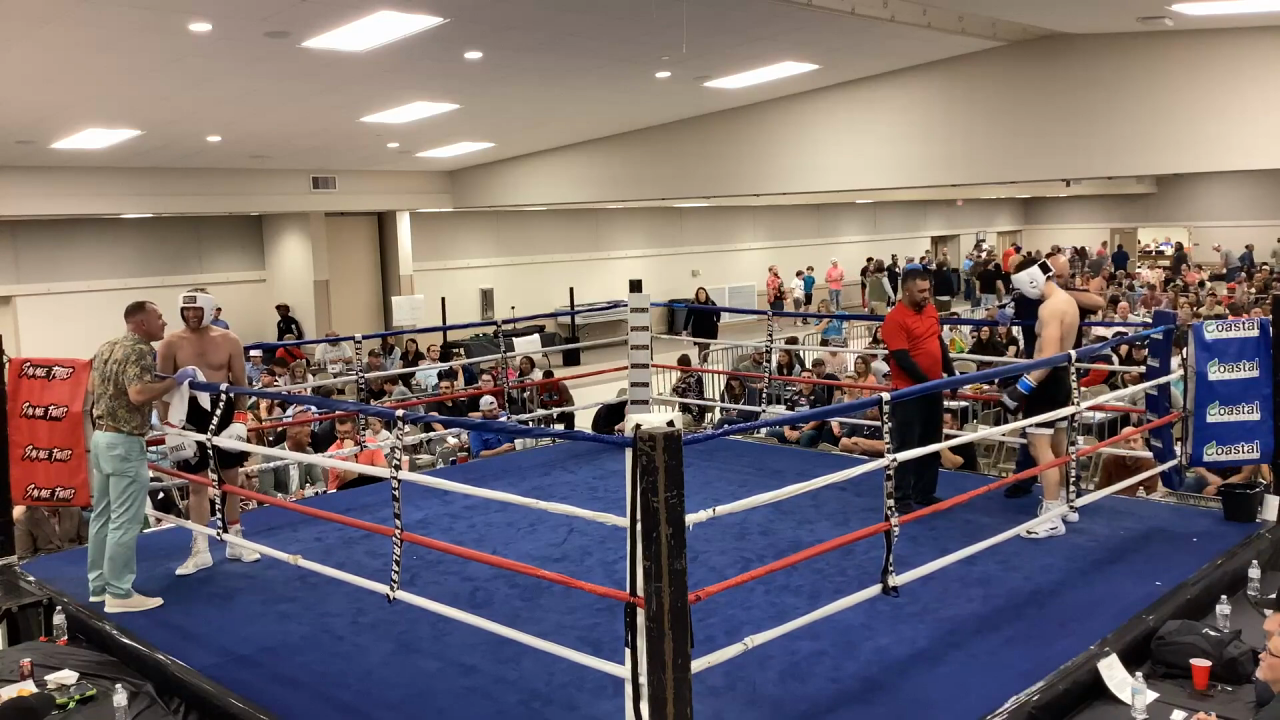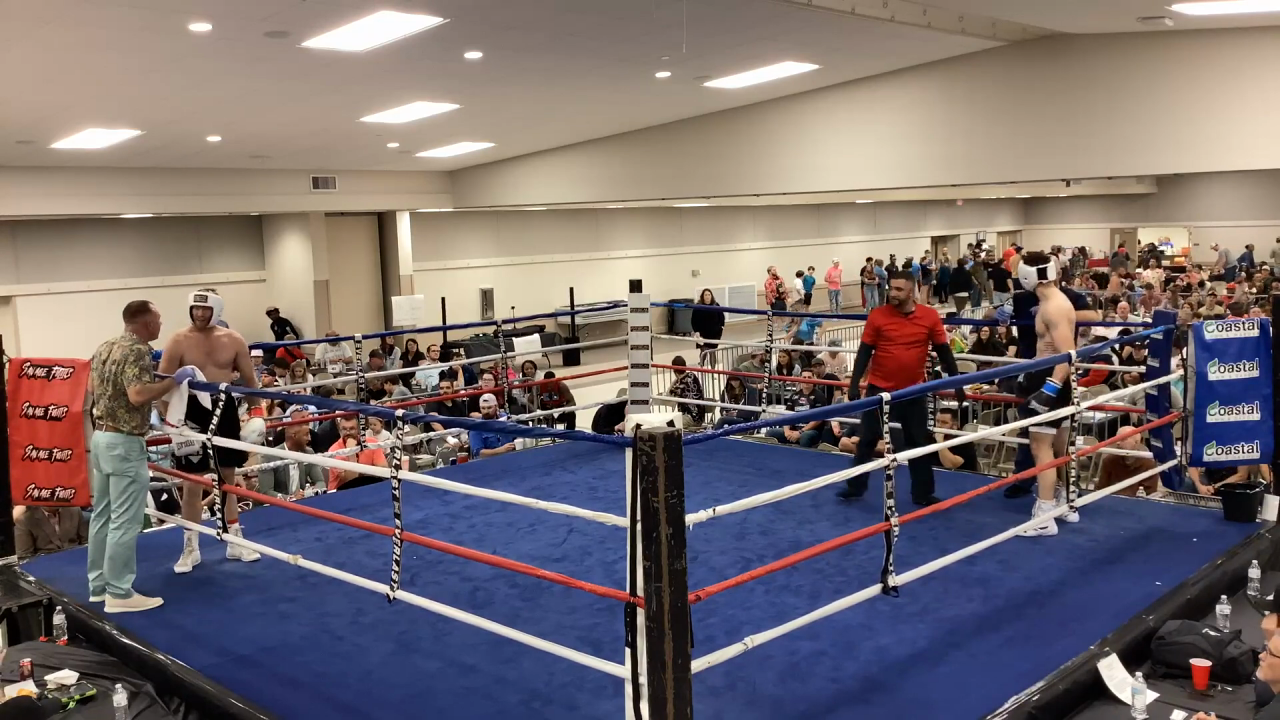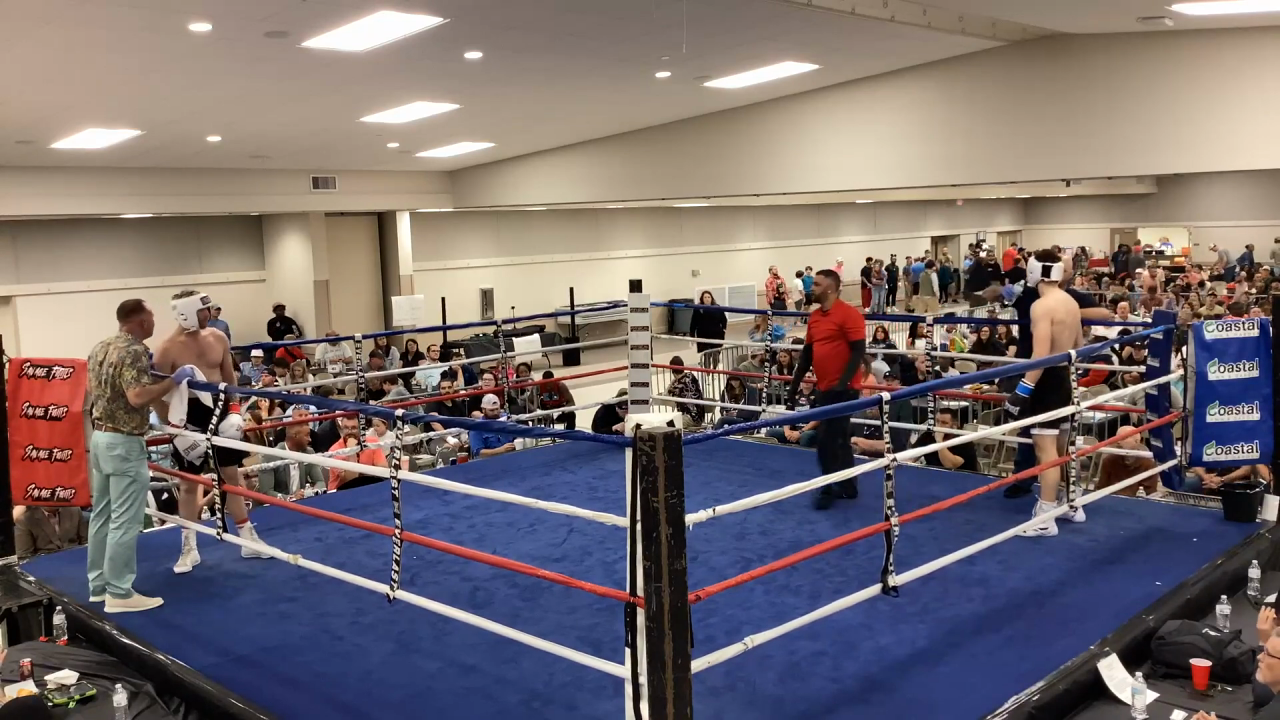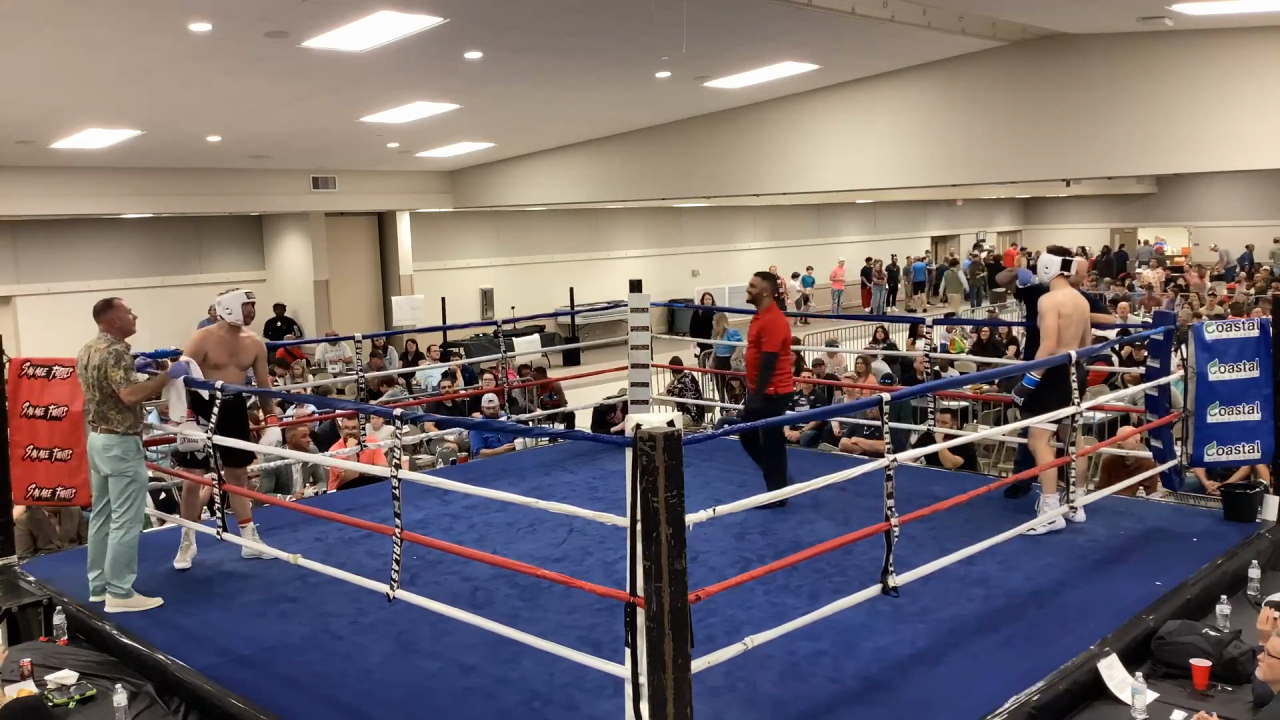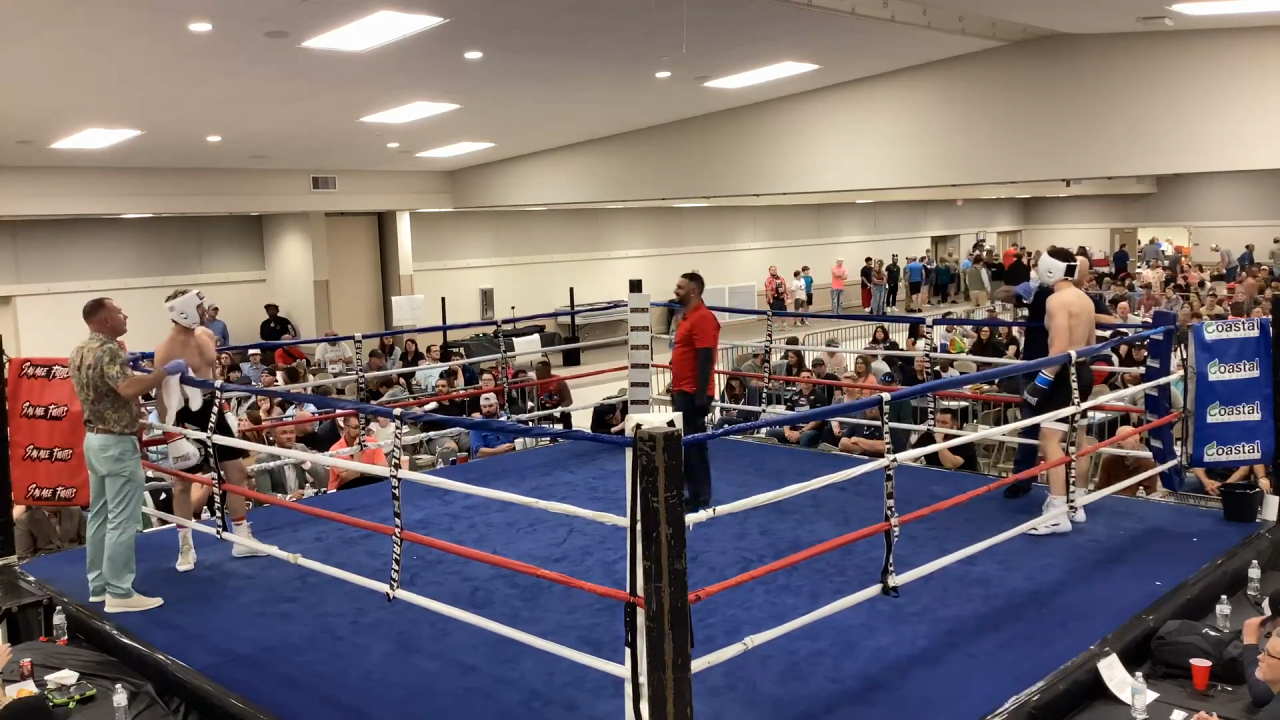
dt=0.7s
person 1, frame 1
left shoulder: (106, 347)
right shoulder: (138, 351)
left elbow: (92, 387)
right elbow: (139, 394)
right wrist: (176, 379)
left hip: (100, 437)
right hip: (124, 444)
left knee: (102, 516)
right knee: (125, 521)
left ankle: (99, 585)
right ankle: (119, 593)
person 1, frame 2
left shoulder: (104, 348)
right shoulder: (137, 351)
left elbow: (93, 387)
right elbow: (138, 395)
right wrist: (175, 379)
left hip: (100, 437)
right hip: (125, 444)
left knee: (103, 516)
right knee: (125, 521)
left ankle: (99, 585)
right ankle: (119, 593)
person 1, frame 3
left shoulder: (100, 348)
right shoulder: (133, 352)
right elbow: (138, 397)
right wrist: (174, 379)
left hip: (99, 437)
right hip: (124, 443)
left knee: (102, 515)
right knee: (125, 521)
left ankle: (99, 584)
right ankle: (119, 593)
person 1, frame 4
left shoulder: (87, 350)
right shoulder: (115, 351)
right elbow: (130, 395)
left wrist: (131, 369)
right wrist: (168, 374)
left hip: (97, 439)
right hip: (120, 444)
left knee: (102, 515)
right knee: (125, 520)
left ankle: (99, 584)
right ankle: (120, 593)
person 1, frame 5
left shoulder: (79, 352)
right shoulder: (108, 351)
right elbow: (129, 388)
right wrist: (166, 370)
left hip: (94, 439)
right hip: (117, 444)
left knee: (100, 515)
right knee: (123, 520)
left ankle: (99, 585)
right ankle: (119, 593)
person 2, frame 1
left shoulder: (1050, 308)
right shoulder: (1067, 300)
left elbow: (1048, 356)
left wrist: (1021, 387)
left hip: (1047, 380)
right hip: (1063, 377)
left knee: (1041, 448)
right knee: (1059, 446)
left ankle: (1051, 519)
right ankle: (1065, 504)
person 2, frame 2
left shoulder: (1054, 307)
right shoulder: (1051, 302)
left elbow: (1068, 354)
left wrist: (1049, 390)
right wrist: (1030, 375)
left hip: (1051, 381)
right hip: (1047, 378)
left knee: (1040, 448)
right knee: (1059, 445)
left ankle: (1044, 519)
right ankle: (1066, 505)
person 2, frame 3
left shoulder: (1041, 306)
right shoulder: (1071, 302)
left elbow: (1040, 355)
right elbow: (1078, 344)
left wrist: (1022, 391)
left hip: (1049, 378)
right hip: (1066, 376)
left knee: (1045, 449)
right knee: (1064, 445)
left ankle: (1045, 520)
right ankle: (1073, 506)
person 2, frame 4
left shoulder: (1049, 300)
right shoulder: (1081, 300)
left elbow: (1047, 347)
left wrist: (1029, 381)
left hip: (1055, 374)
right hip: (1075, 371)
left knee: (1038, 440)
left ankle: (1051, 513)
right ankle: (1075, 506)
person 2, frame 5
left shoulder: (1057, 300)
right shoulder: (1085, 299)
left elbow: (1060, 347)
left wrist: (1041, 381)
left hip: (1065, 374)
right hip: (1082, 371)
left knee: (1049, 440)
left ankle: (1058, 512)
right ankle: (1074, 506)
person 3, frame 1
left shoulder: (228, 340)
right shoulder: (171, 344)
left elbow: (239, 382)
left wrist: (240, 418)
right wrist: (170, 425)
left hip: (223, 410)
right hip: (189, 414)
left knee: (231, 481)
right knee: (197, 486)
left ankle: (235, 542)
right ankle: (200, 551)
person 3, frame 2
left shoulder: (233, 340)
right shoulder: (178, 342)
left elbow: (249, 378)
left wrist: (257, 412)
left hip: (224, 409)
right hip: (192, 412)
left knee: (228, 479)
right knee: (192, 485)
left ankle: (236, 542)
right ankle: (190, 548)
person 3, frame 3
left shoulder: (218, 338)
right shoulder: (167, 349)
right elbow: (160, 394)
left wrist: (234, 409)
right wrist: (176, 429)
left hip: (219, 409)
right hip: (188, 414)
left knee: (232, 477)
right knee: (190, 483)
left ankle: (249, 541)
right ankle: (189, 549)
person 3, frame 4
left shoulder: (255, 343)
right shoulder: (203, 339)
left elbow: (264, 384)
left wrist: (272, 421)
left hip: (234, 407)
right hip: (202, 408)
left knee: (238, 477)
right knee: (192, 481)
left ankle: (250, 541)
right ankle: (187, 542)
person 3, frame 5
left shoulder: (207, 335)
right shoulder: (168, 349)
right elbow: (163, 397)
left wrist: (224, 408)
right wrist: (173, 437)
left hip: (212, 408)
right hip: (185, 416)
left knee: (237, 470)
right knee: (184, 482)
left ankle: (243, 541)
right ankle: (186, 549)
person 4, frame 1
left shoulder: (931, 311)
right shoulder: (895, 319)
right elbow: (902, 359)
left wrist: (950, 374)
right wrist: (928, 383)
left hip: (933, 389)
right hip: (908, 391)
left knee: (931, 444)
right knee: (906, 446)
left ankle: (923, 492)
right ankle: (902, 498)
person 4, frame 2
left shoulder: (930, 316)
right shoulder: (877, 316)
left elbow: (943, 351)
right elbow: (864, 352)
right wrist: (855, 384)
right hip: (880, 388)
left knee: (920, 443)
right knee: (867, 439)
left ankle: (923, 494)
right ankle: (856, 486)
person 4, frame 3
left shoulder: (848, 314)
right shoulder: (814, 316)
left elbow: (858, 351)
right elbow: (807, 351)
left wrist: (844, 381)
right wrist: (797, 380)
left hip: (841, 388)
right hip: (825, 388)
left knee: (828, 438)
right knee: (838, 438)
left ankle: (829, 490)
right ankle: (848, 487)
person 4, frame 4
left shoulder: (773, 320)
right shoulder: (760, 316)
left elbow: (769, 362)
left wrist: (757, 397)
right wrist: (754, 395)
left hip: (773, 393)
right hip: (760, 391)
left knee: (771, 443)
right knee: (747, 436)
right ankle: (778, 479)
person 4, frame 5
left shoulder: (702, 319)
right shoulder: (687, 318)
left elbow: (706, 360)
left wrist: (702, 396)
right wrist: (676, 389)
left hip: (693, 393)
right hip: (684, 391)
right knee: (694, 444)
left ankle: (699, 495)
right ankle: (698, 494)
